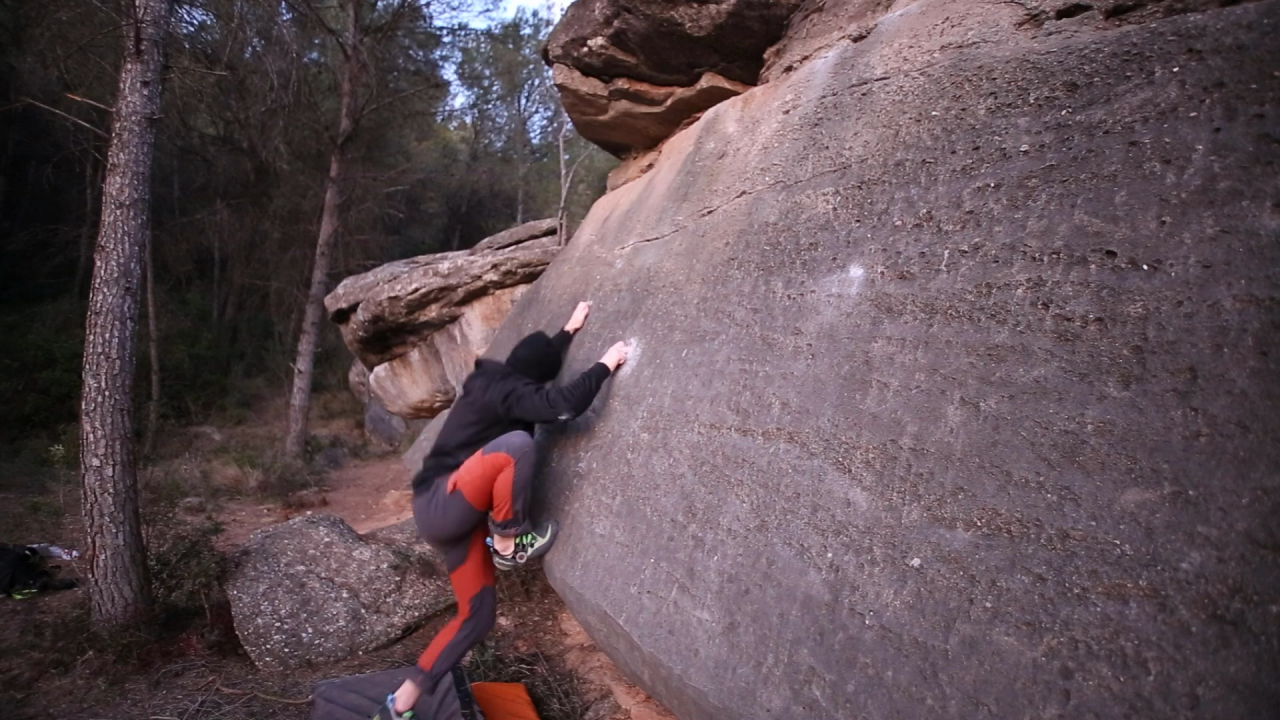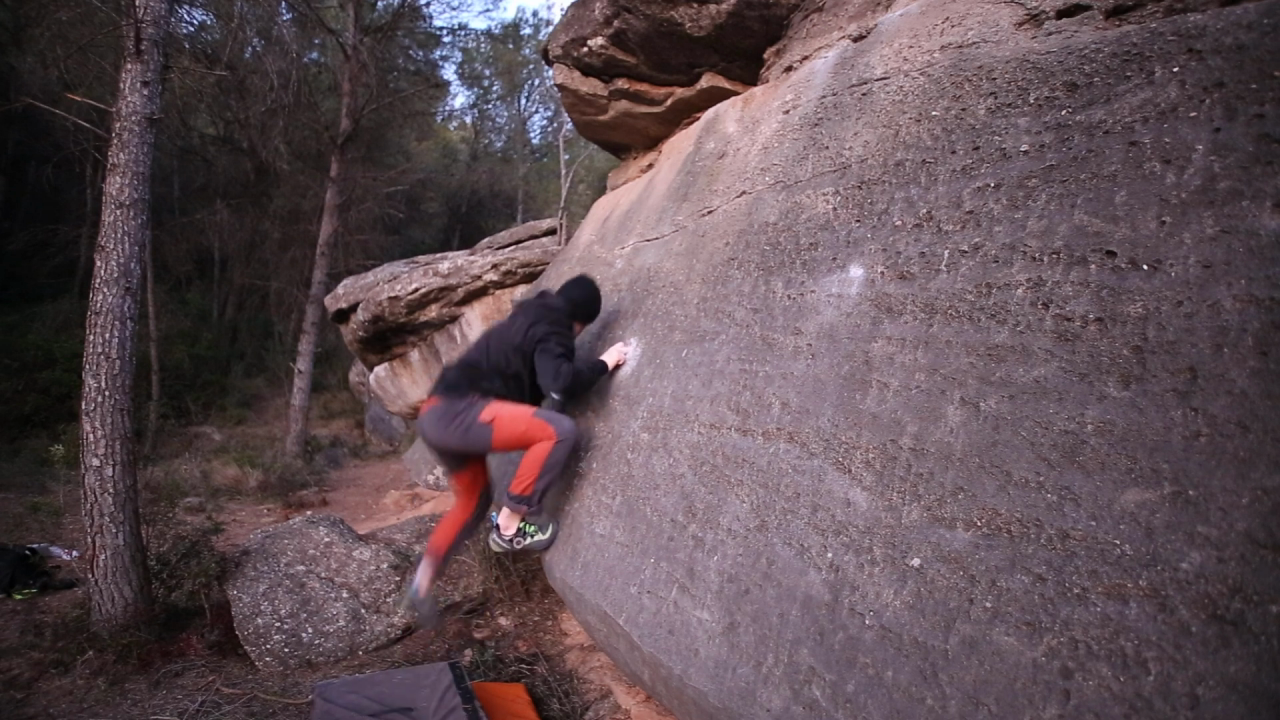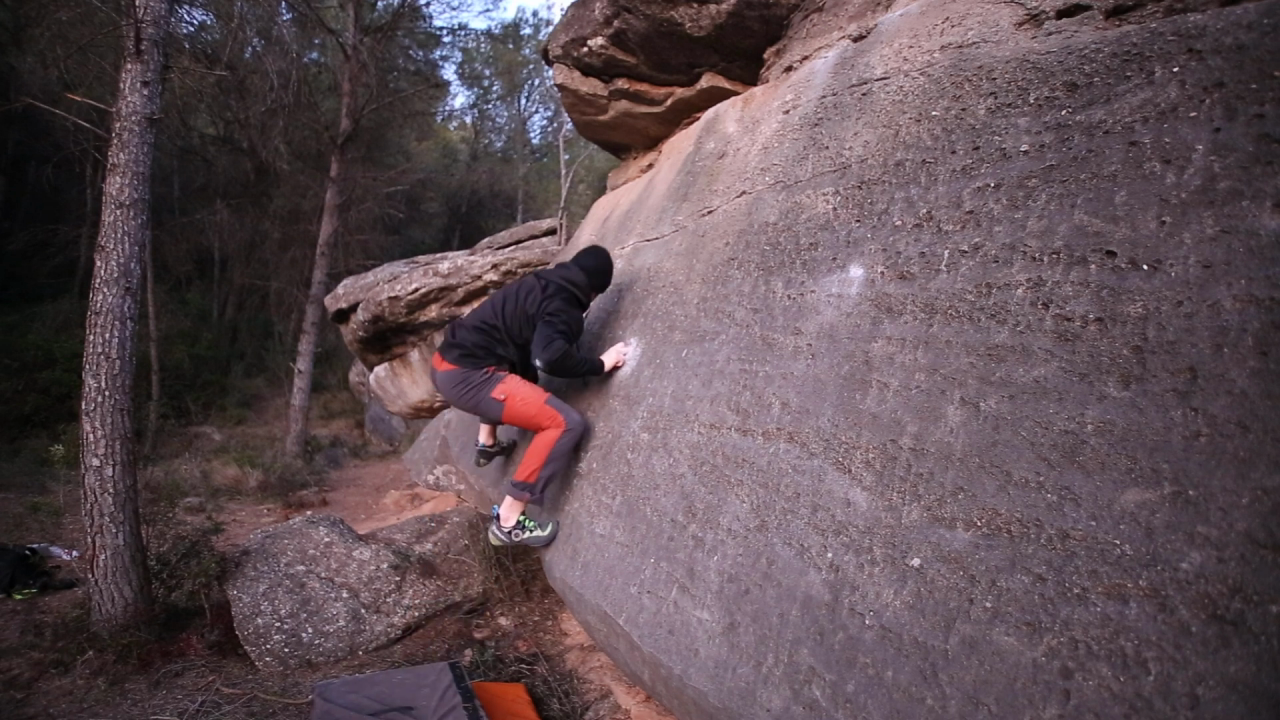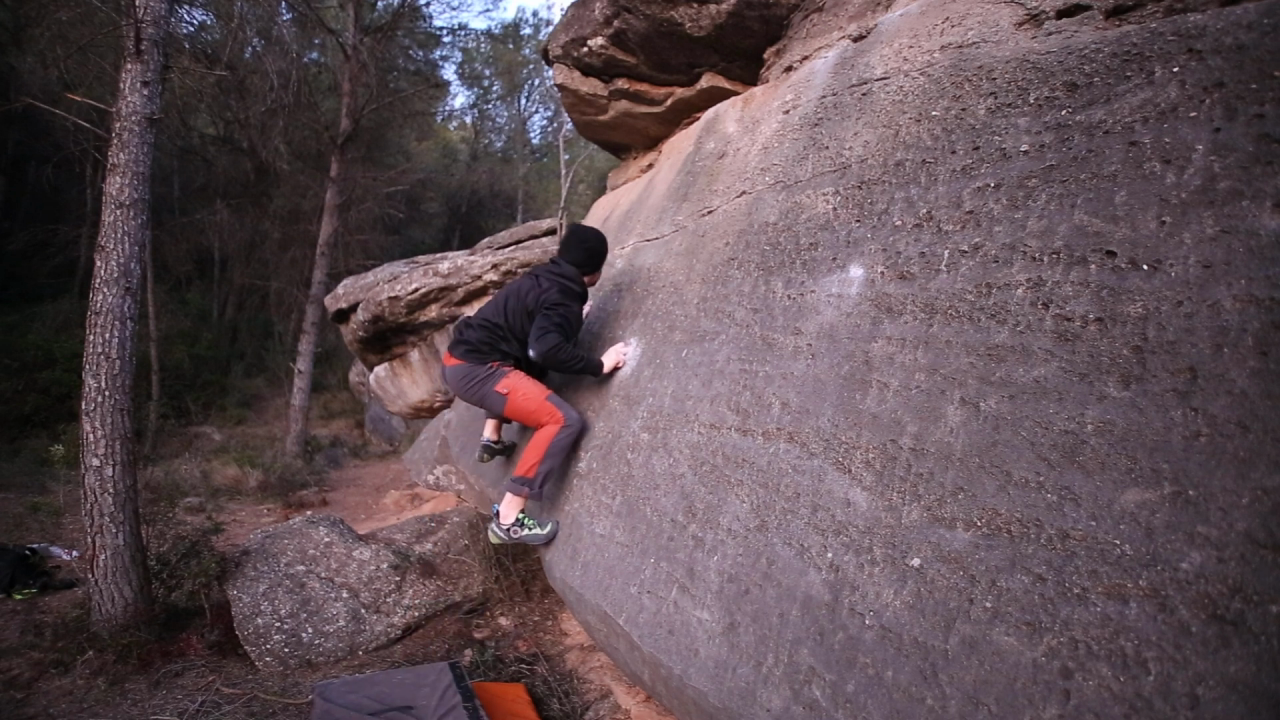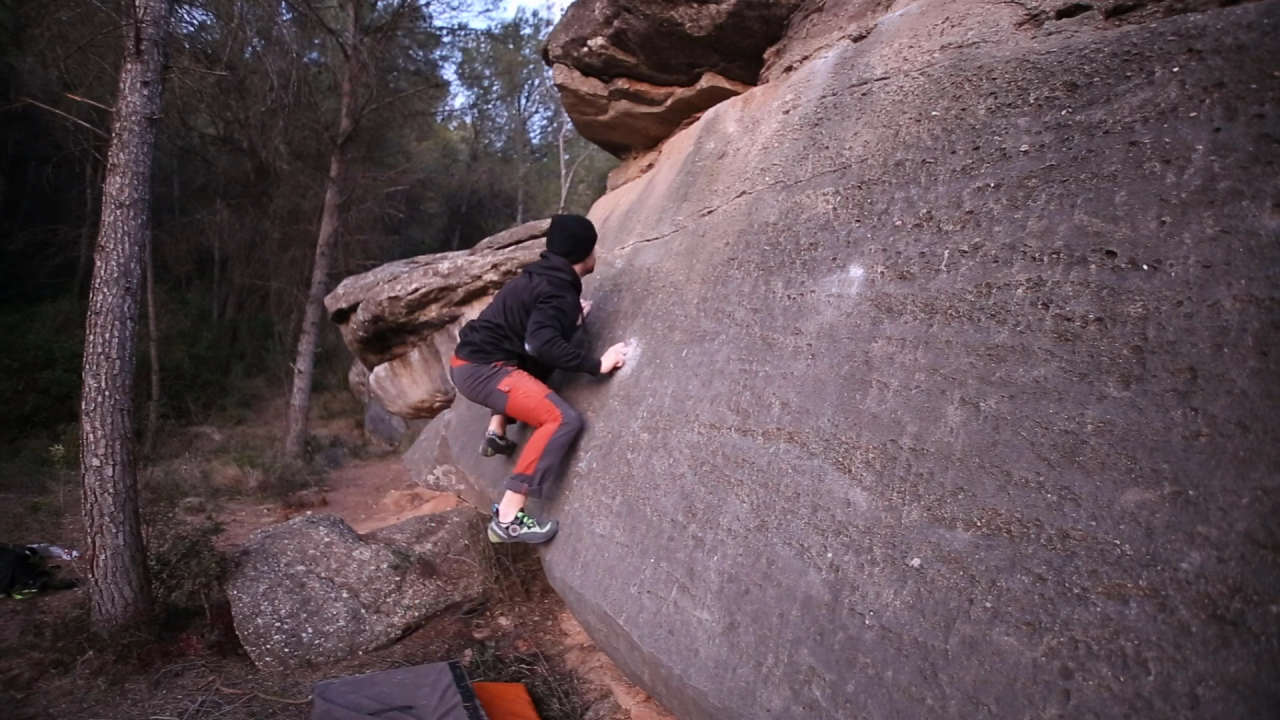
dt=0.3s
person 1, frame 1
left shoulder: (492, 381)
right shoulder: (510, 391)
left elbow: (535, 360)
right elbow: (564, 404)
left wrist: (569, 331)
right wrist: (605, 365)
left hip: (450, 510)
right hip: (442, 505)
left knee: (477, 616)
right knee: (517, 445)
right ankle: (508, 544)
person 1, frame 2
left shoulder: (528, 319)
right shoulder: (551, 332)
right elbow: (560, 386)
right wrist: (603, 364)
left hip: (436, 415)
right hip: (458, 414)
left knee: (473, 500)
right knee: (559, 430)
left ankle: (425, 576)
right ankle: (509, 527)
person 1, frame 3
left shoulder: (541, 284)
right shoulder: (563, 308)
right elbow: (549, 358)
left wrist: (568, 327)
right wrist: (600, 364)
left hip: (447, 364)
right hip: (468, 377)
right knee: (566, 423)
left ankle: (486, 442)
right ankle: (508, 522)
person 1, frame 4
left shoulder: (543, 279)
right shoulder: (563, 301)
right elbow: (544, 350)
left wrist: (571, 321)
right wrist: (598, 365)
left hip: (460, 361)
right hip: (476, 371)
right knee: (563, 421)
left ankle: (491, 438)
right ankle: (508, 519)
person 1, frame 5
left shoulder: (543, 277)
right shoulder: (559, 293)
right elbow: (541, 344)
left wrist: (570, 321)
right wrist: (597, 365)
left hip: (468, 362)
right hip: (483, 370)
left knee: (528, 368)
right knee: (562, 420)
left ankle: (496, 433)
right ankle: (508, 518)
